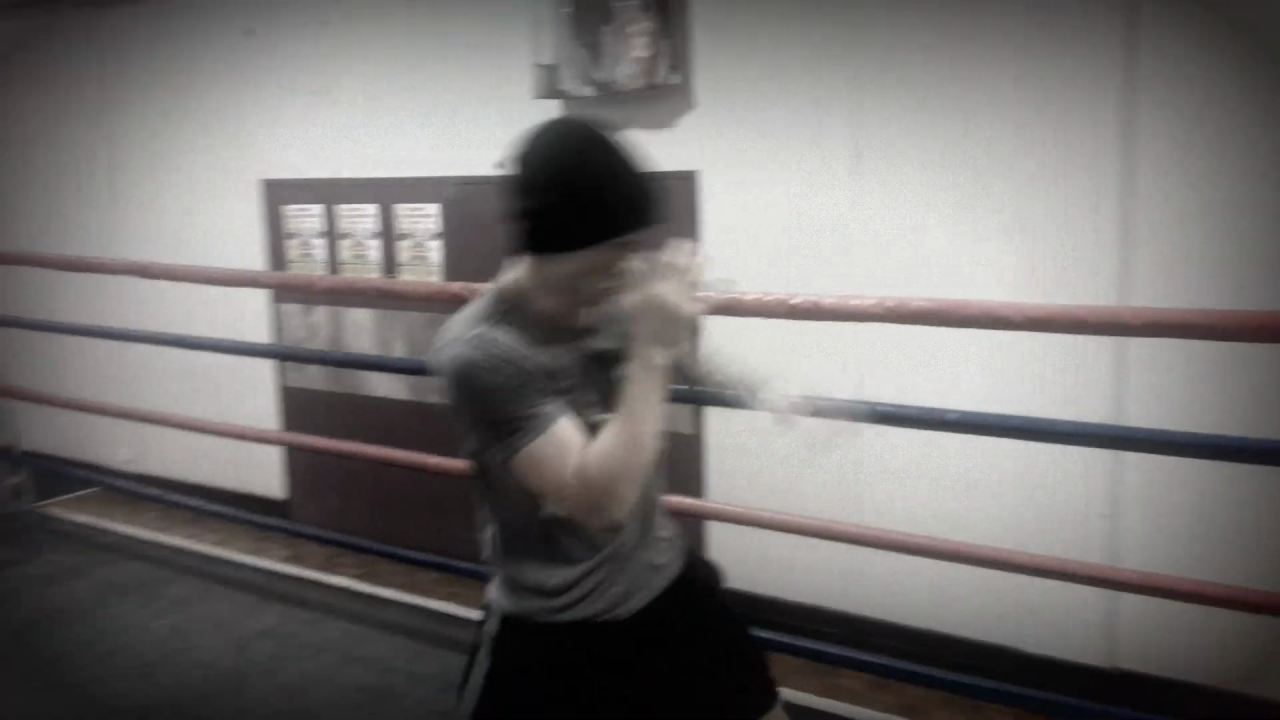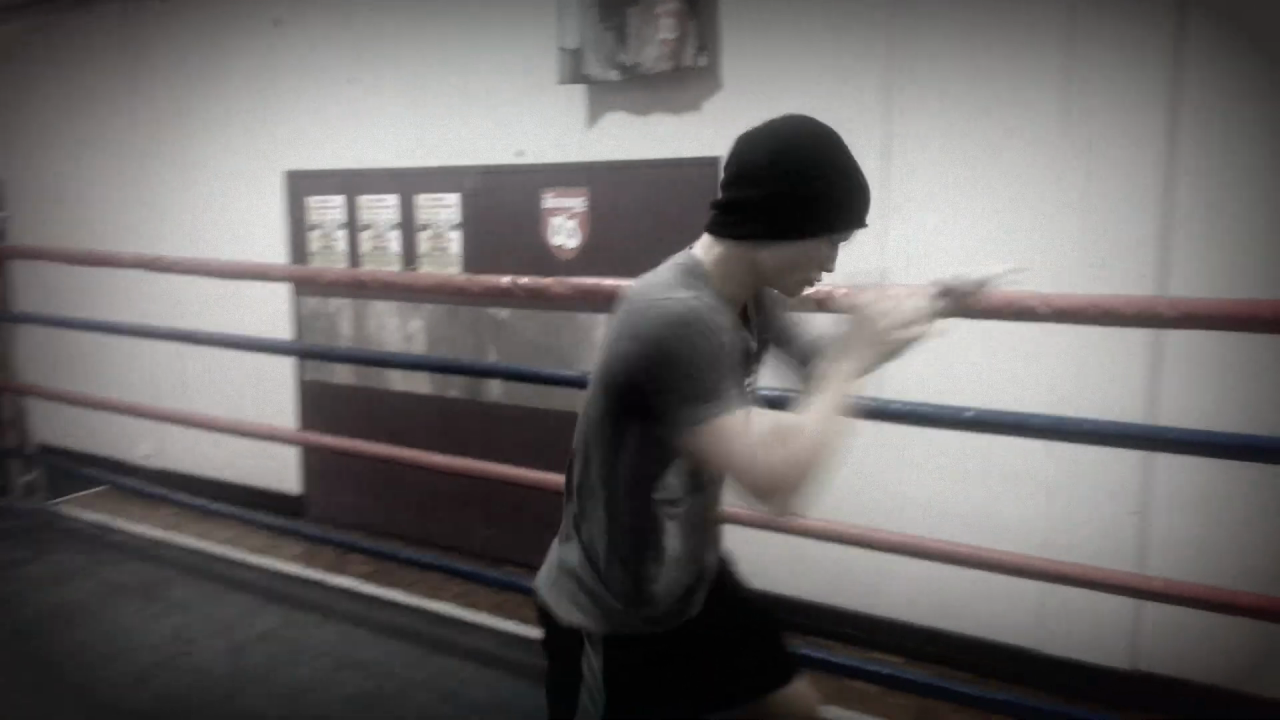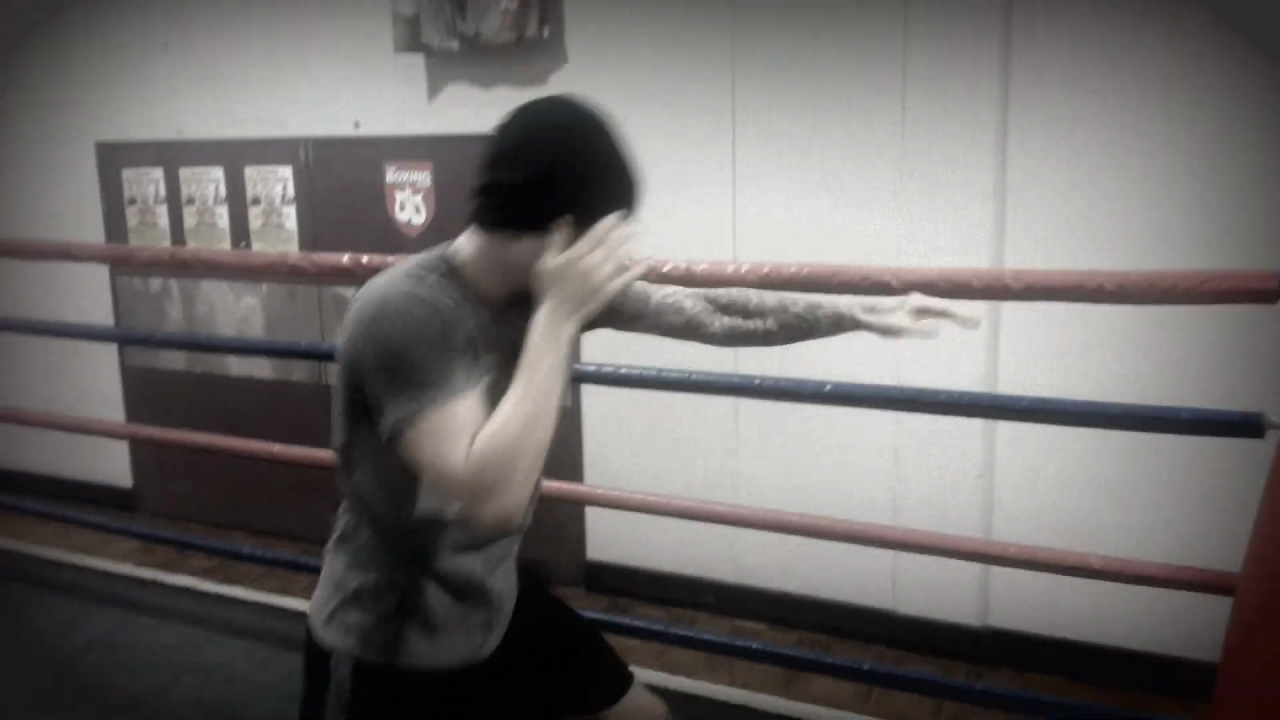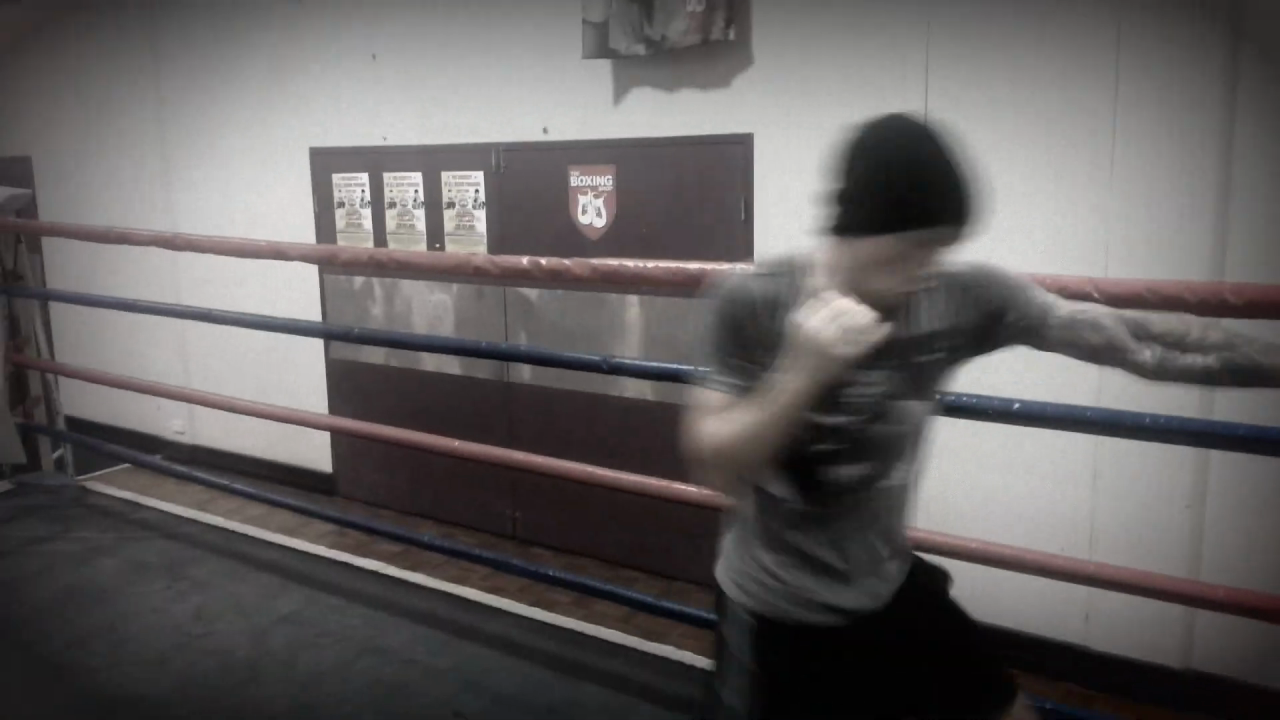
dt=0.5s
person 1, frame 1
left shoulder: (607, 292)
right shoulder: (478, 352)
right elbow: (603, 499)
right wrist: (653, 352)
left hip: (659, 580)
right hip: (551, 617)
person 1, frame 2
left shoulder: (746, 291)
right shoulder: (678, 318)
left elbow: (814, 361)
right elbow: (777, 483)
right wrist: (853, 356)
left hip: (686, 581)
right hip: (613, 614)
person 1, frame 3
left shoulder: (589, 283)
right shoulder: (397, 310)
left elbow: (705, 314)
right elbow: (491, 498)
right wrist: (558, 316)
left hip: (492, 603)
person 1, frame 4
left shoulder: (965, 296)
right shoulder: (753, 301)
left elbow: (1127, 341)
right elbow: (716, 466)
right wrist: (802, 369)
left hip: (883, 588)
right hip: (780, 611)
